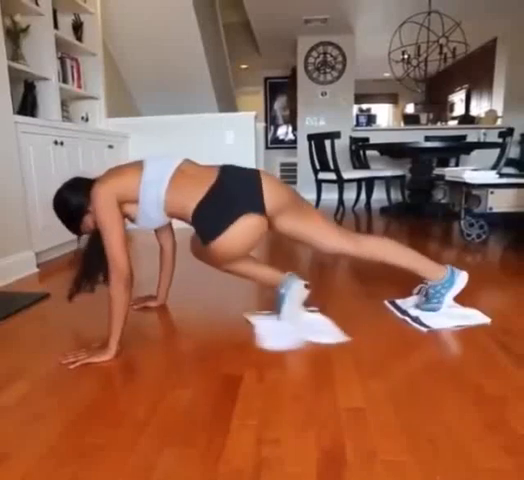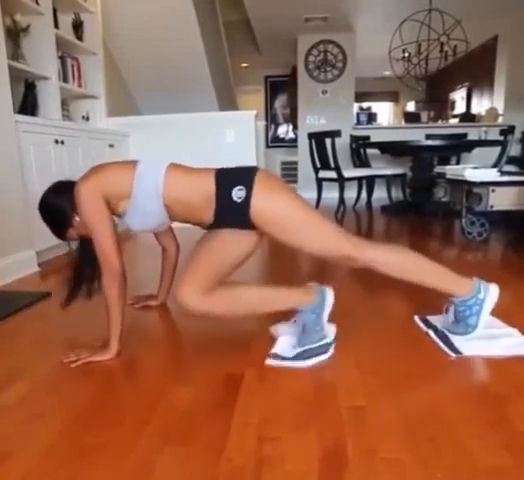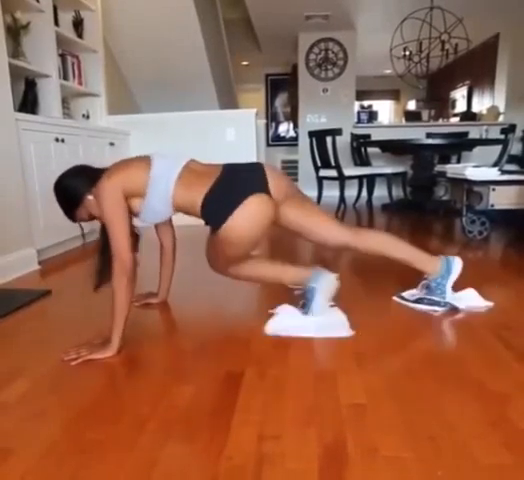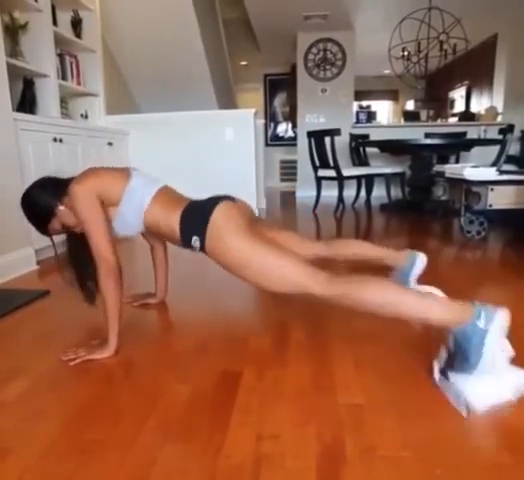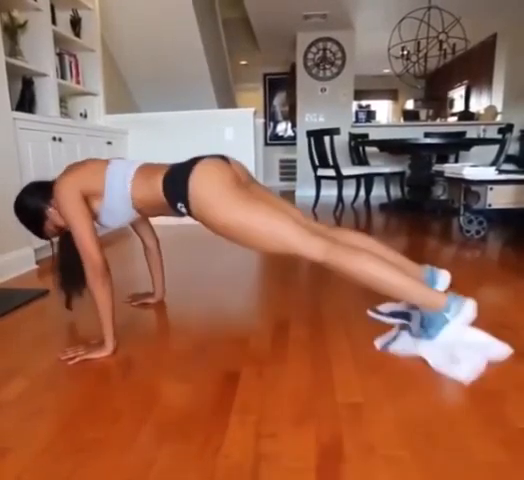
dt=1s
person 1, frame 1
left shoulder: (103, 194)
right shoulder: (135, 182)
left elbow: (120, 271)
right elbow: (166, 240)
left wrist: (110, 347)
right wrist: (159, 298)
left hip: (231, 217)
right hip: (253, 182)
left knee: (203, 247)
right knee: (347, 241)
left ankle: (285, 283)
right ankle: (443, 276)
person 1, frame 2
left shoulder: (89, 190)
right shoulder: (123, 198)
left elbow: (111, 268)
right elbow: (169, 243)
left wrist: (112, 345)
right wrist: (159, 296)
left hip: (244, 191)
right hip: (230, 214)
left knee: (352, 250)
right knee: (190, 296)
left ankle: (470, 292)
right ankle: (310, 301)
person 1, frame 3
left shoulder: (108, 188)
right shoulder: (134, 179)
left elbow: (123, 265)
right elbow: (167, 237)
left wrist: (113, 343)
right wrist: (162, 294)
left hip: (240, 205)
right hip: (257, 179)
left knee: (220, 261)
right knee: (344, 235)
left ankle: (311, 280)
right ankle: (439, 268)
person 1, frame 4
left shoulder: (86, 189)
right shoulder: (108, 184)
left elbow: (109, 265)
right elbow: (155, 223)
left wrist: (111, 343)
right wrist: (160, 293)
left hip: (212, 226)
right hip: (220, 212)
left knee: (322, 285)
right knee: (312, 251)
left ankle: (470, 319)
right ankle: (404, 260)
person 1, frame 5
left shoulder: (66, 190)
right shoulder: (95, 187)
left elbow: (95, 265)
right elbow: (147, 234)
left wrist: (107, 342)
right wrist: (158, 292)
left hip: (199, 184)
right hip: (215, 171)
left knee: (315, 247)
right knee: (321, 233)
left ankle: (440, 303)
right ankle: (421, 273)
